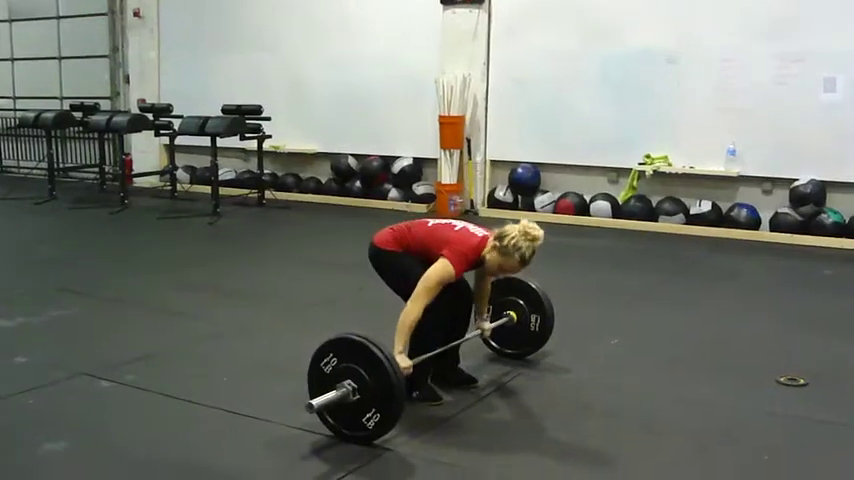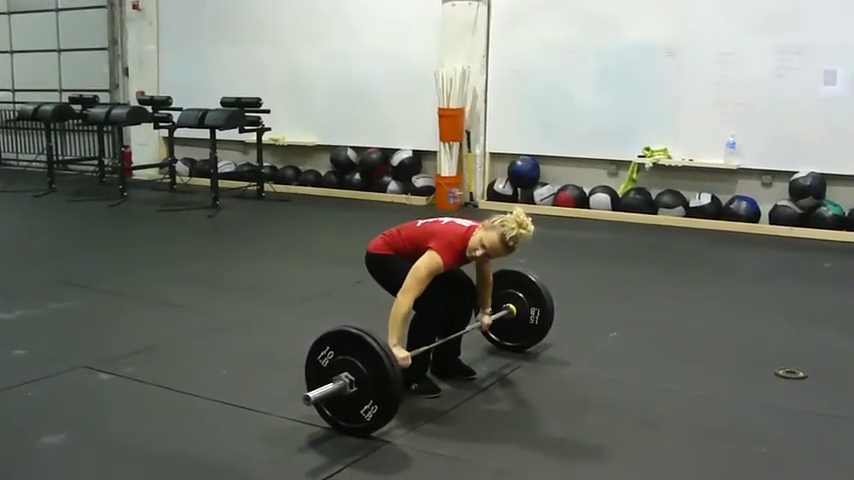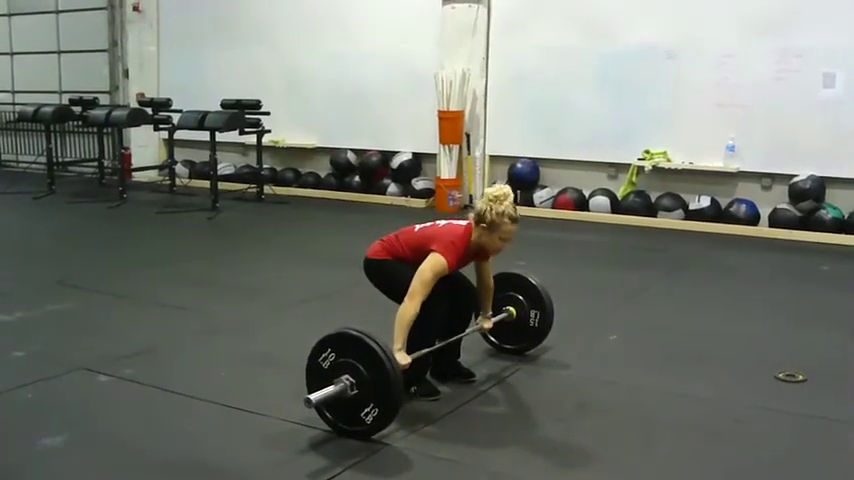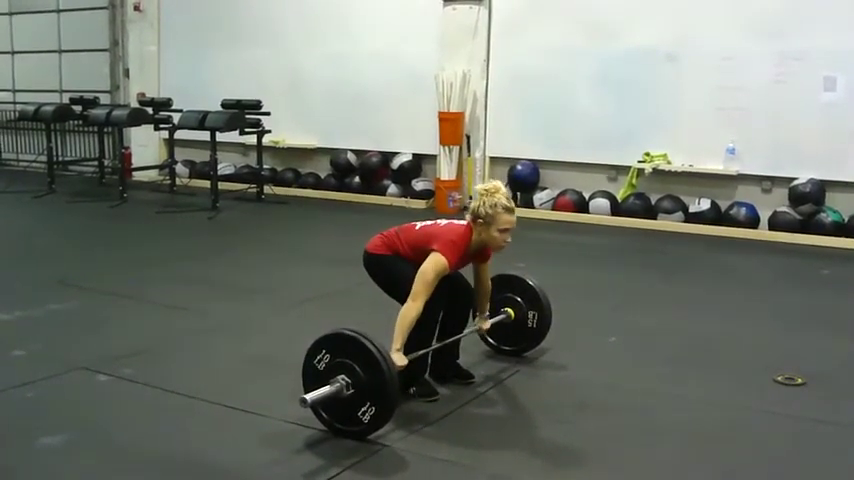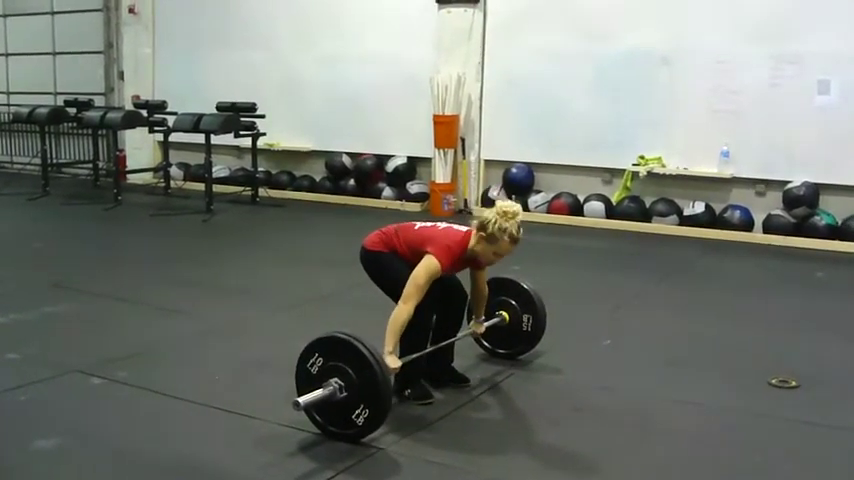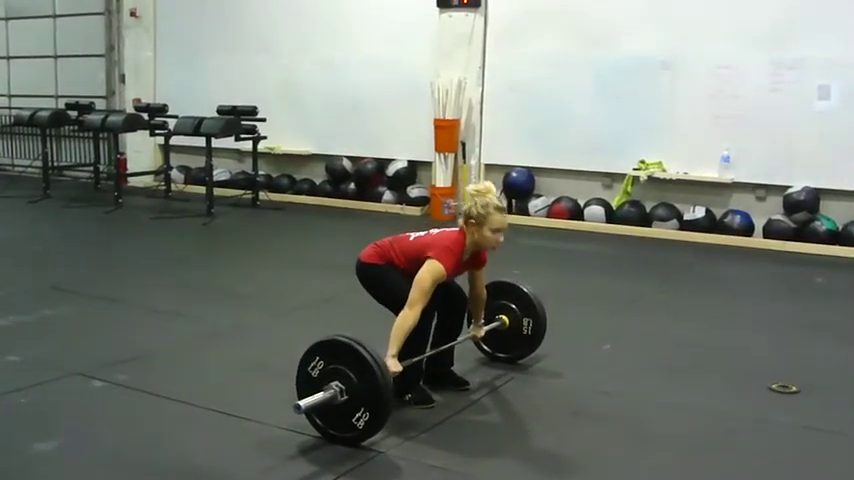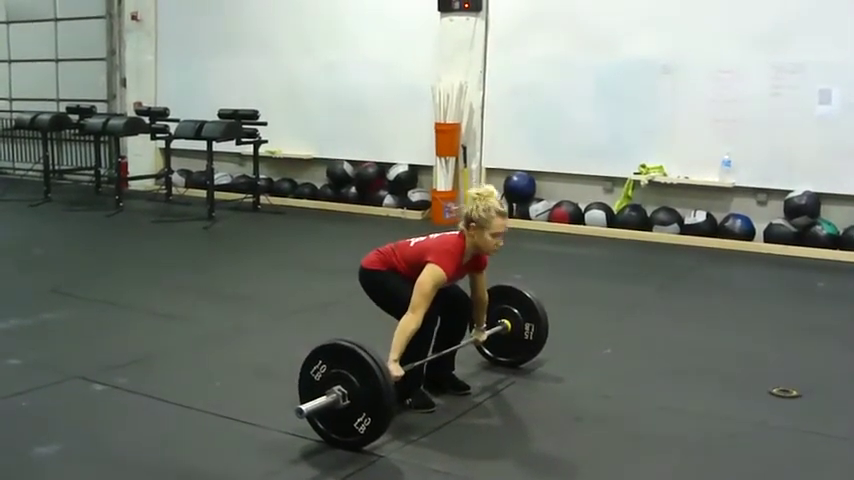
dt=0.7s
person 1, frame 1
left shoulder: (489, 245)
right shoulder: (462, 253)
left elbow: (482, 281)
right elbow: (415, 304)
left wrist: (482, 318)
right wrist: (399, 354)
left hip: (416, 250)
right hip: (387, 249)
left knee: (463, 298)
right knee: (437, 306)
left ankle: (445, 369)
right ankle: (414, 382)
person 1, frame 2
left shoulder: (484, 239)
right shoulder: (450, 244)
left elbow: (485, 279)
right elbow: (405, 296)
left wrist: (485, 311)
right wrist: (394, 346)
left hip: (413, 253)
right hip: (383, 254)
left knee: (466, 293)
right knee: (434, 301)
left ankle: (446, 361)
right ankle: (412, 375)
person 1, frame 3
left shoulder: (480, 240)
right shoulder: (451, 245)
left elbow: (485, 283)
right elbow: (412, 300)
left wrist: (486, 315)
right wrist: (398, 351)
left hip: (413, 260)
right hip: (382, 260)
left knee: (466, 296)
right knee: (435, 304)
left ankle: (445, 364)
right ankle: (412, 377)
person 1, frame 4
left shoulder: (481, 241)
right shoulder: (452, 245)
left elbow: (482, 284)
right elbow: (415, 302)
left wrist: (483, 316)
right wrist: (396, 352)
left hip: (412, 255)
right hip: (382, 255)
left knee: (463, 295)
right knee: (430, 302)
left ankle: (444, 364)
right ankle: (410, 377)
person 1, frame 5
left shoulder: (477, 246)
right shoulder: (448, 249)
left elbow: (480, 289)
right elbow: (406, 304)
left wrist: (478, 320)
right wrist: (389, 353)
left hip: (407, 252)
right hip: (379, 252)
left knee: (456, 297)
right knee: (424, 304)
left ankle: (439, 368)
right ankle: (407, 381)
person 1, frame 6
left shoulder: (476, 249)
right shoulder: (446, 252)
left elbow: (478, 292)
right elbow: (412, 309)
left wrist: (478, 324)
right wrist: (391, 357)
left hip: (405, 265)
right hip: (374, 264)
left knee: (456, 301)
right knee: (423, 311)
left ankle: (438, 371)
right ankle: (406, 384)
person 1, frame 7
left shoulder: (476, 251)
right shoulder: (446, 256)
left elbow: (480, 296)
right elbow: (413, 314)
left wrist: (480, 328)
right wrist: (393, 362)
left hip: (409, 271)
right hip: (377, 271)
left knee: (460, 306)
right knee: (426, 315)
left ankle: (438, 375)
right ankle: (406, 389)
